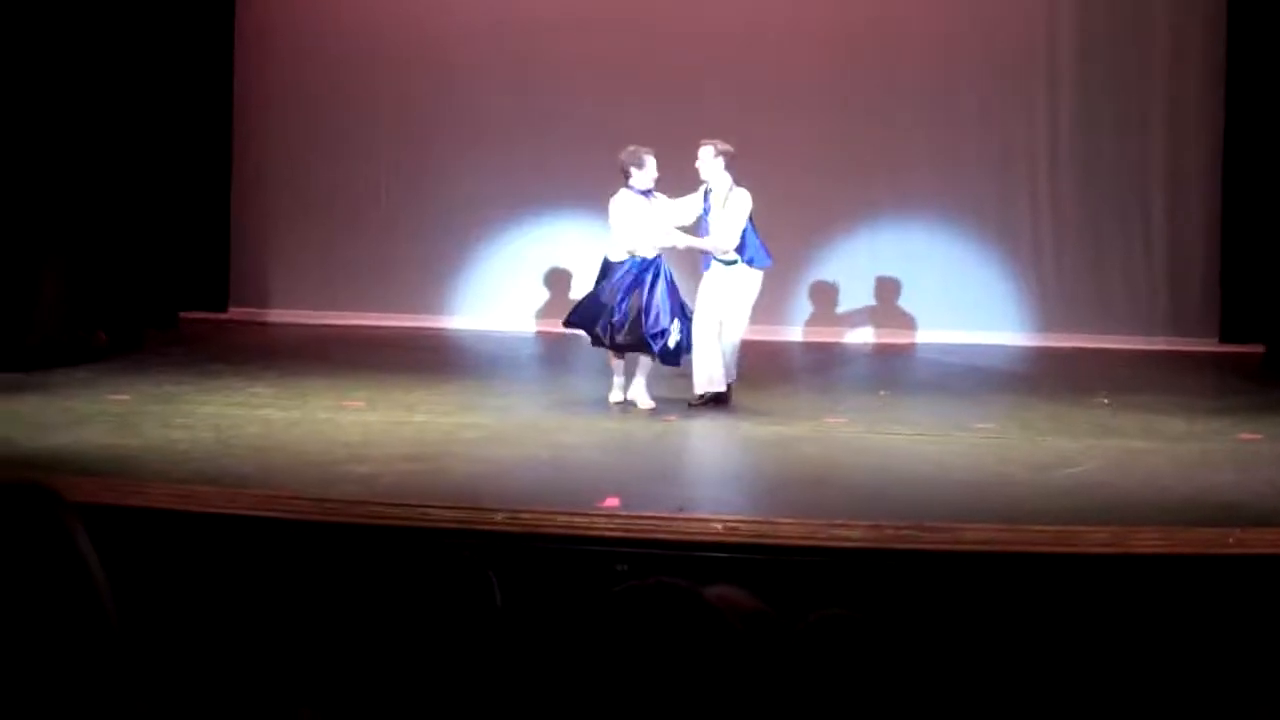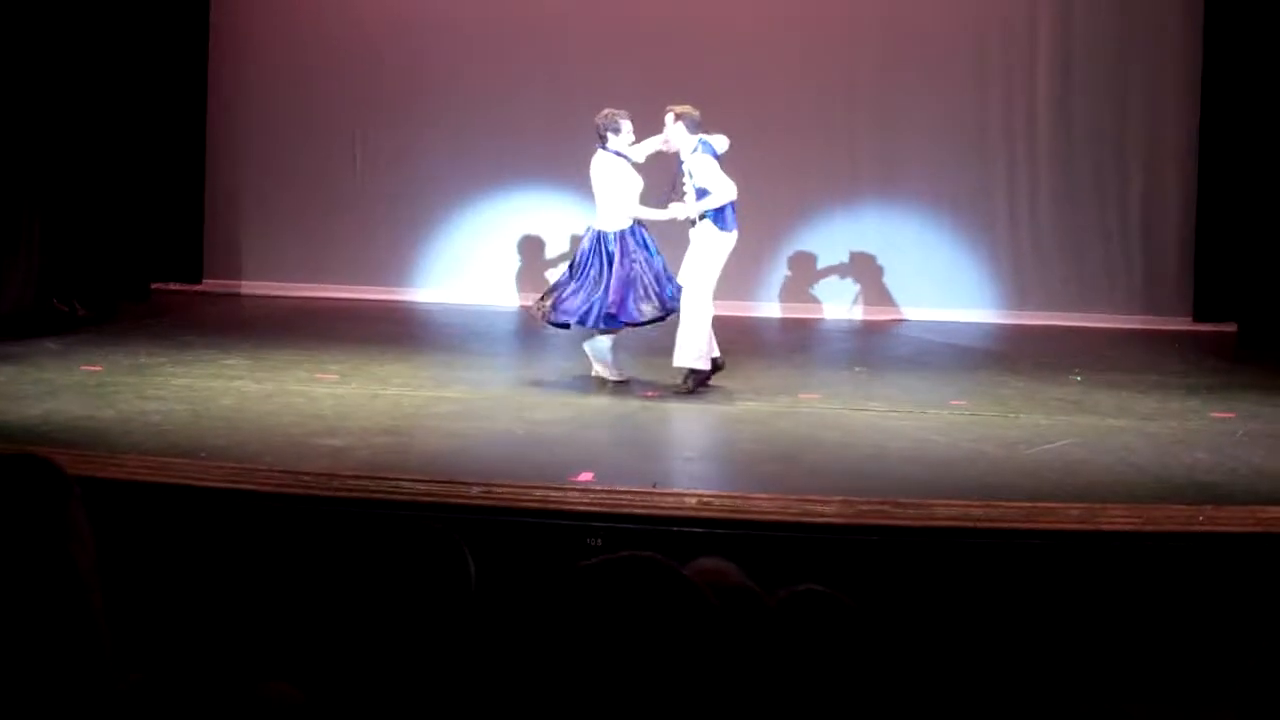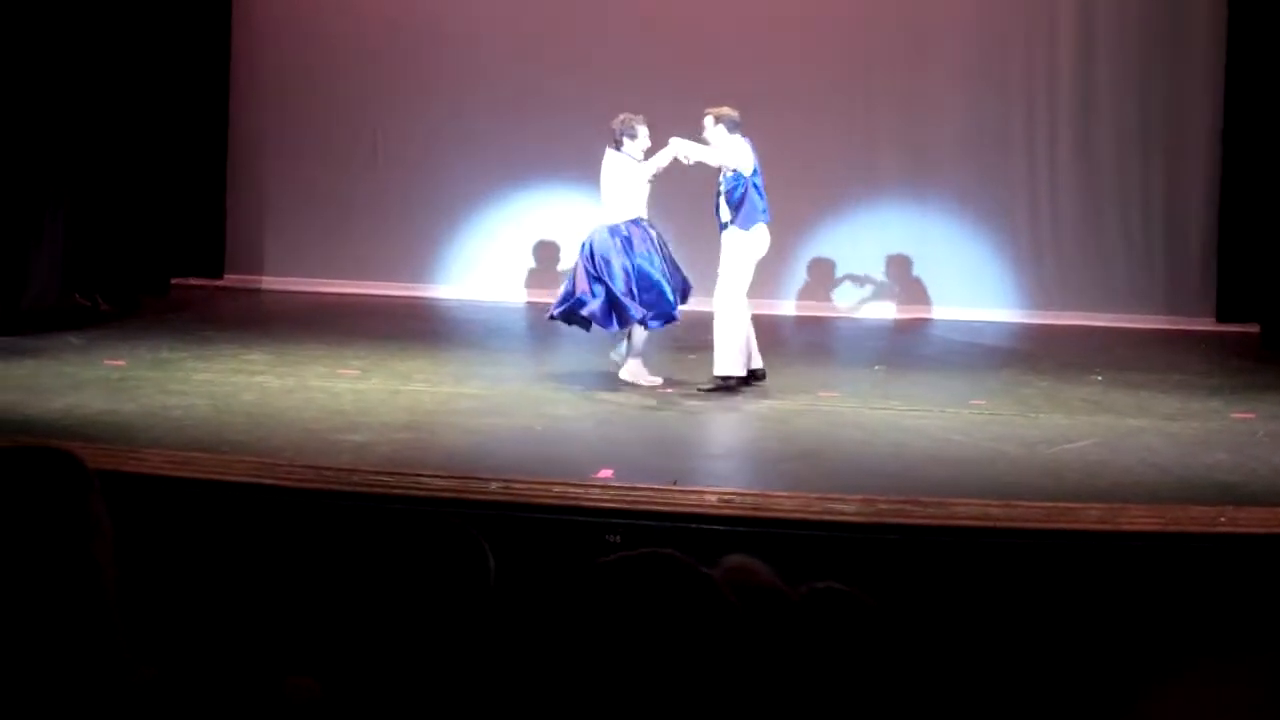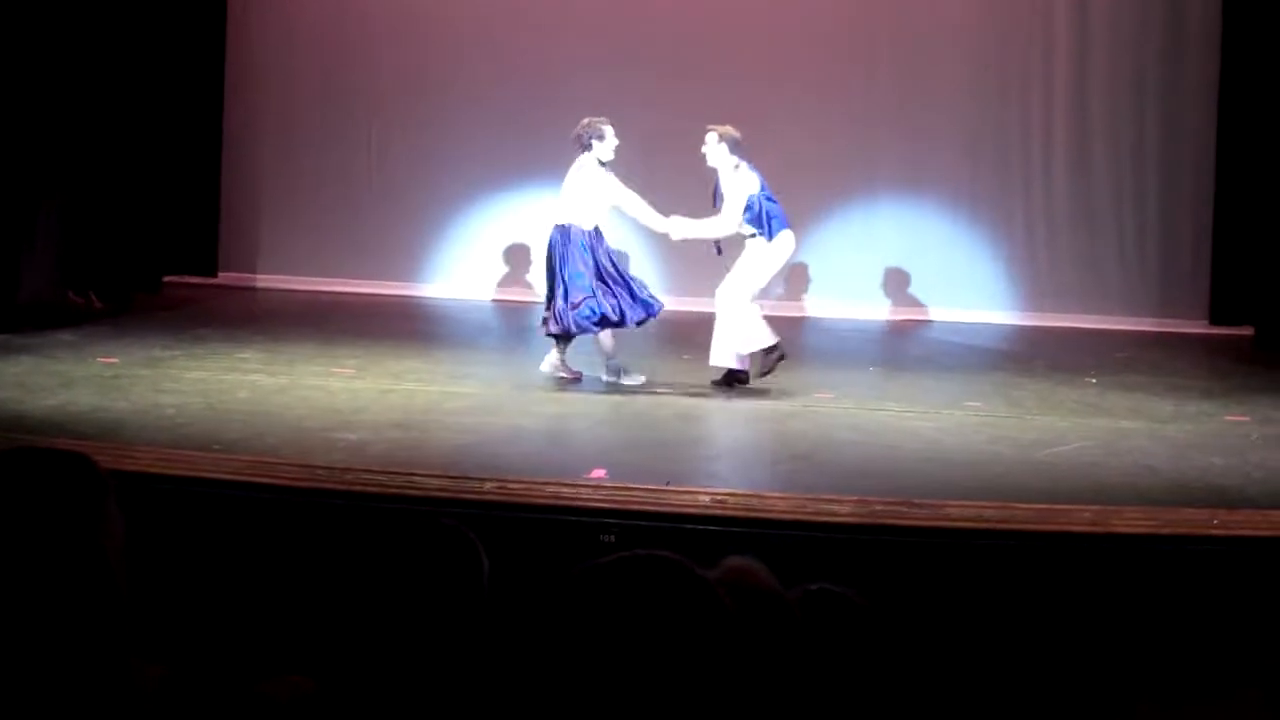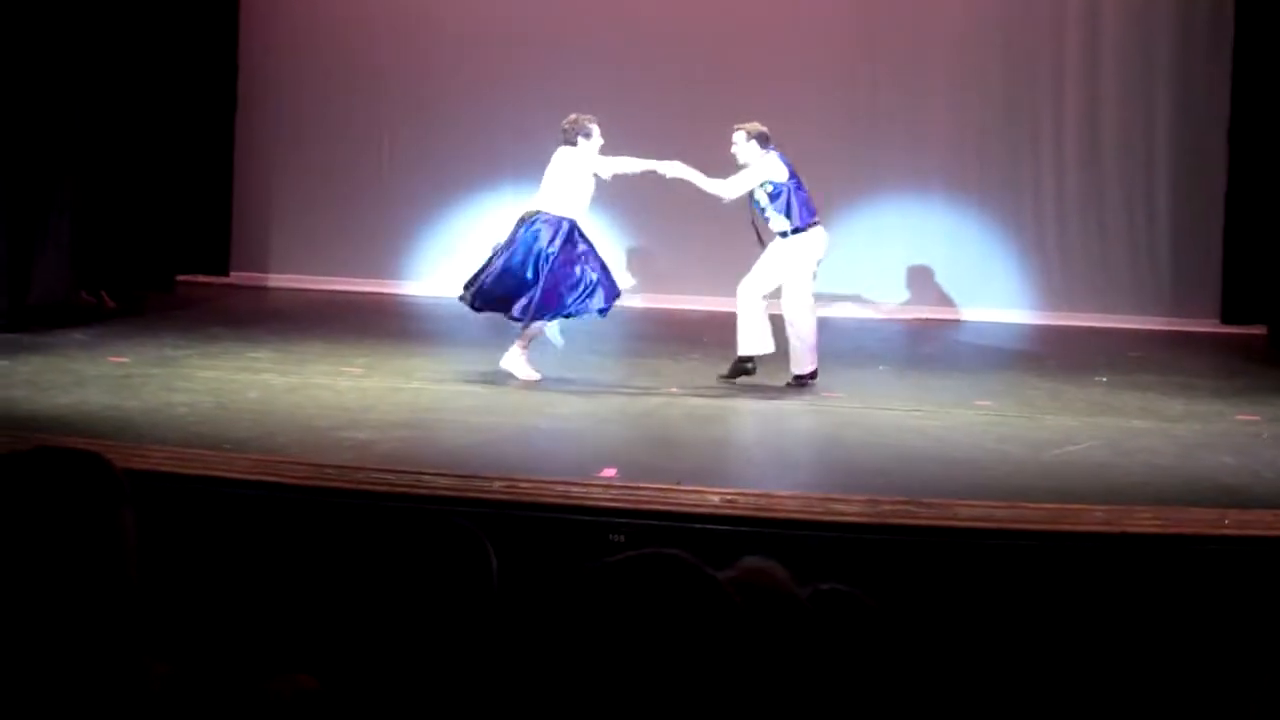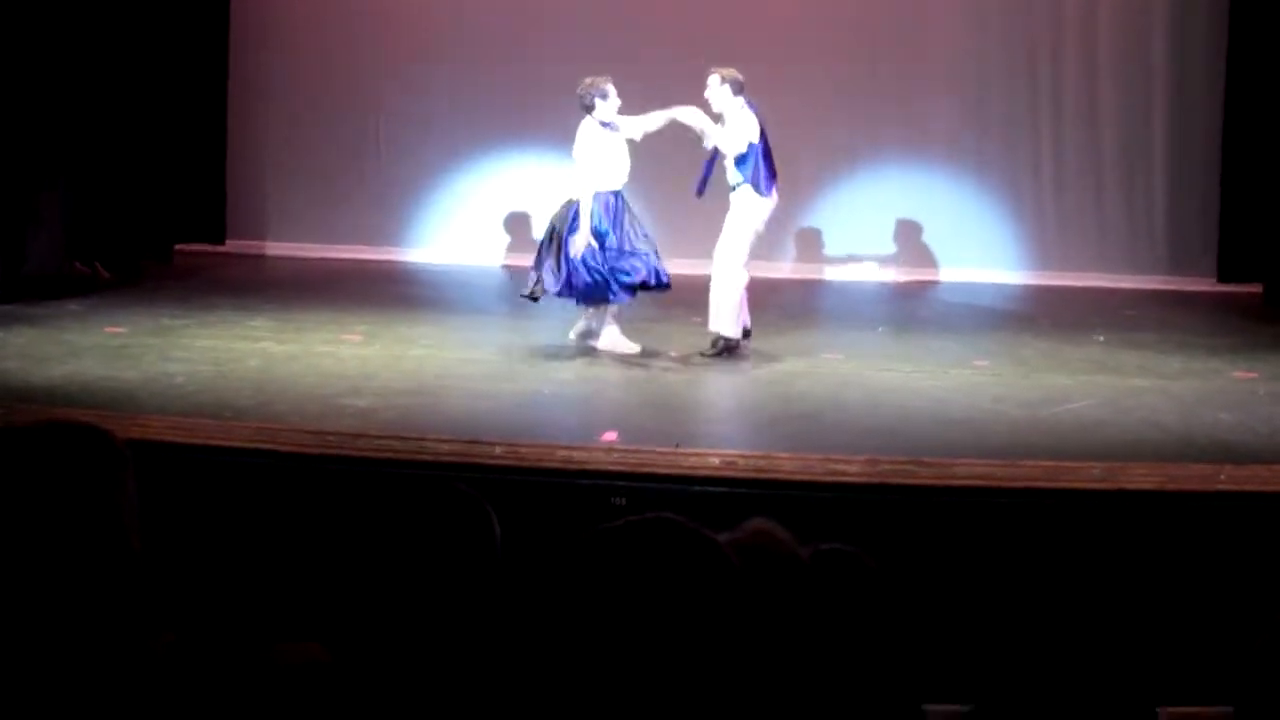
dt=0.5s
person 1, frame 1
left shoulder: (739, 197)
right shoulder: (706, 192)
left elbow: (728, 242)
right elbow: (679, 209)
left wrist: (689, 241)
left hip: (743, 271)
right hip: (717, 267)
left knee: (731, 331)
right knee: (703, 327)
left ankle: (725, 381)
right ankle: (713, 388)
person 1, frame 2
left shoulder: (699, 159)
right shoulder: (699, 147)
left elbow: (729, 191)
left wrist: (690, 208)
left hip: (712, 232)
right hip: (707, 233)
left knee: (693, 297)
right knee: (696, 297)
left ankle: (696, 366)
right ankle: (709, 358)
person 1, frame 3
left shoulder: (739, 146)
right shoulder: (731, 149)
left elbow: (728, 158)
right elbow: (723, 159)
left wrist: (690, 149)
right wrist: (693, 152)
left hip: (745, 235)
right hip: (740, 235)
left knee: (728, 303)
right knee: (733, 303)
left ankle: (729, 374)
right ankle: (751, 367)
person 1, frame 4
left shoulder: (740, 176)
right shoulder: (728, 177)
left elbow: (728, 226)
right elbow: (726, 220)
left wrist: (689, 230)
right wrist: (690, 225)
left hip: (774, 242)
right hip: (760, 243)
left knee: (731, 295)
right knee: (727, 297)
left ankle: (769, 346)
right ankle: (736, 368)
person 1, frame 5
left shoulder: (771, 163)
right shoulder: (758, 171)
left elbow: (728, 190)
right elbow: (729, 192)
left wrist: (687, 173)
right wrist: (688, 174)
left hip: (805, 240)
right hip: (785, 241)
left knee: (796, 305)
right knee: (749, 291)
left ankle: (806, 369)
right ankle: (748, 357)
person 1, frame 6
left shoulder: (745, 117)
right shoulder: (732, 118)
left elbow: (733, 149)
right elbow: (715, 140)
left wrist: (702, 121)
right wrist: (702, 126)
left hip: (753, 197)
right hip: (745, 197)
left knee: (727, 263)
right knee: (730, 263)
left ankle: (728, 334)
right ankle: (737, 327)
person 2, frame 1
left shoulder: (659, 201)
right shoulder: (619, 202)
left elbow: (672, 231)
right elbow: (631, 243)
right wrist: (667, 239)
left hip: (652, 270)
right hip: (625, 269)
left knee: (656, 326)
right knee: (620, 327)
left ankle: (639, 384)
right ankle: (618, 383)
person 2, frame 2
left shoulder: (610, 159)
right shoulder: (610, 166)
left elbow: (647, 146)
right elbow: (627, 208)
right wrist: (666, 213)
left hip: (616, 235)
right hip: (615, 237)
left knee: (620, 298)
right knee: (632, 297)
left ankle: (604, 358)
right ankle: (599, 344)
person 2, frame 3
left shoulder: (625, 161)
right shoulder: (615, 161)
right elbow: (642, 173)
right wrist: (670, 151)
left hip: (631, 235)
right hip: (625, 236)
left knee: (640, 298)
right knee: (647, 298)
left ankle: (626, 348)
right ankle: (633, 365)
person 2, frame 4
left shoulder: (596, 169)
right shoulder: (587, 168)
left elbow: (624, 195)
right elbow: (622, 199)
left wrist: (659, 220)
right wrist: (658, 222)
left hip: (581, 239)
right hip: (575, 239)
left knee: (577, 307)
right knee: (603, 302)
left ankle: (556, 359)
right ankle: (613, 367)
person 2, frame 5
left shoulder: (581, 160)
right shoulder: (568, 156)
left elbow: (610, 166)
right elbow: (612, 165)
left wrist: (655, 165)
right wrist: (655, 165)
left hip: (562, 231)
right hip: (547, 229)
left knee: (589, 277)
right knee: (543, 295)
left ankle: (547, 321)
right ankle: (516, 354)
person 2, frame 6
left shoulder: (612, 125)
right shoulder: (590, 137)
left elbow: (644, 124)
right elbow: (585, 184)
left wrist: (671, 113)
right wrist: (583, 228)
left hip: (611, 205)
right hip: (596, 208)
left knee: (598, 272)
right knee: (618, 268)
left ankle: (586, 327)
right ankle: (608, 333)
